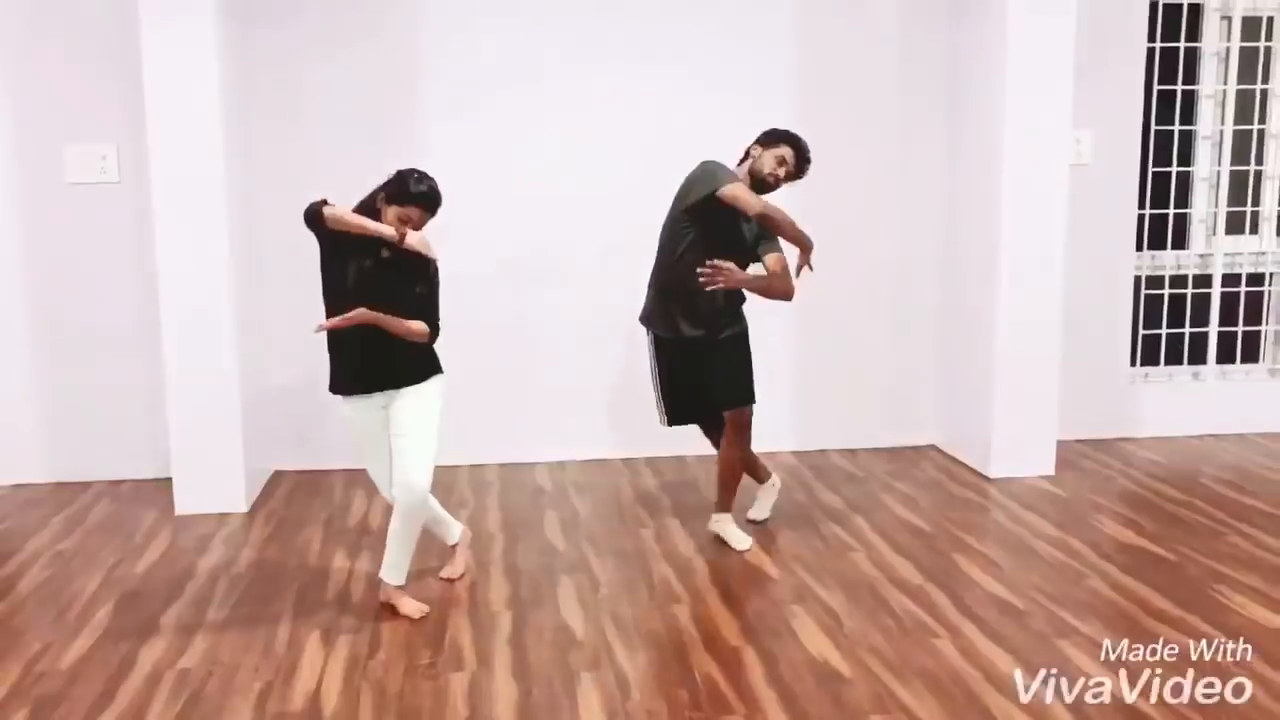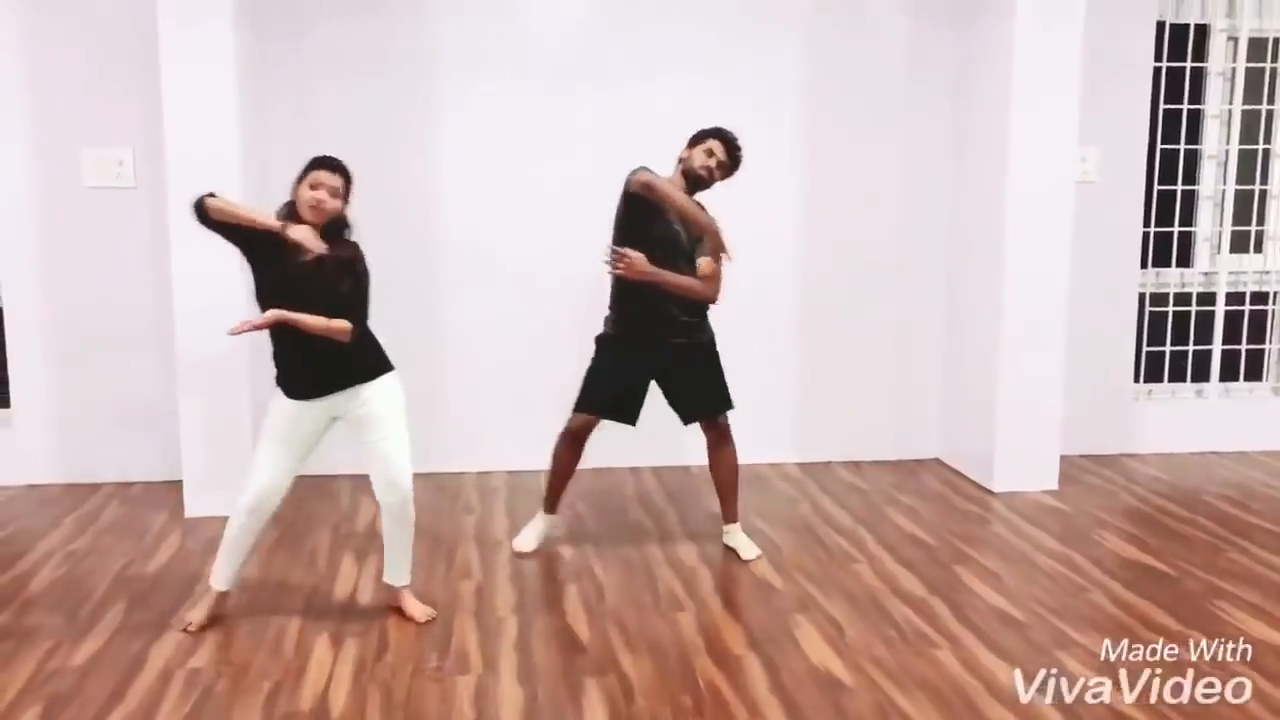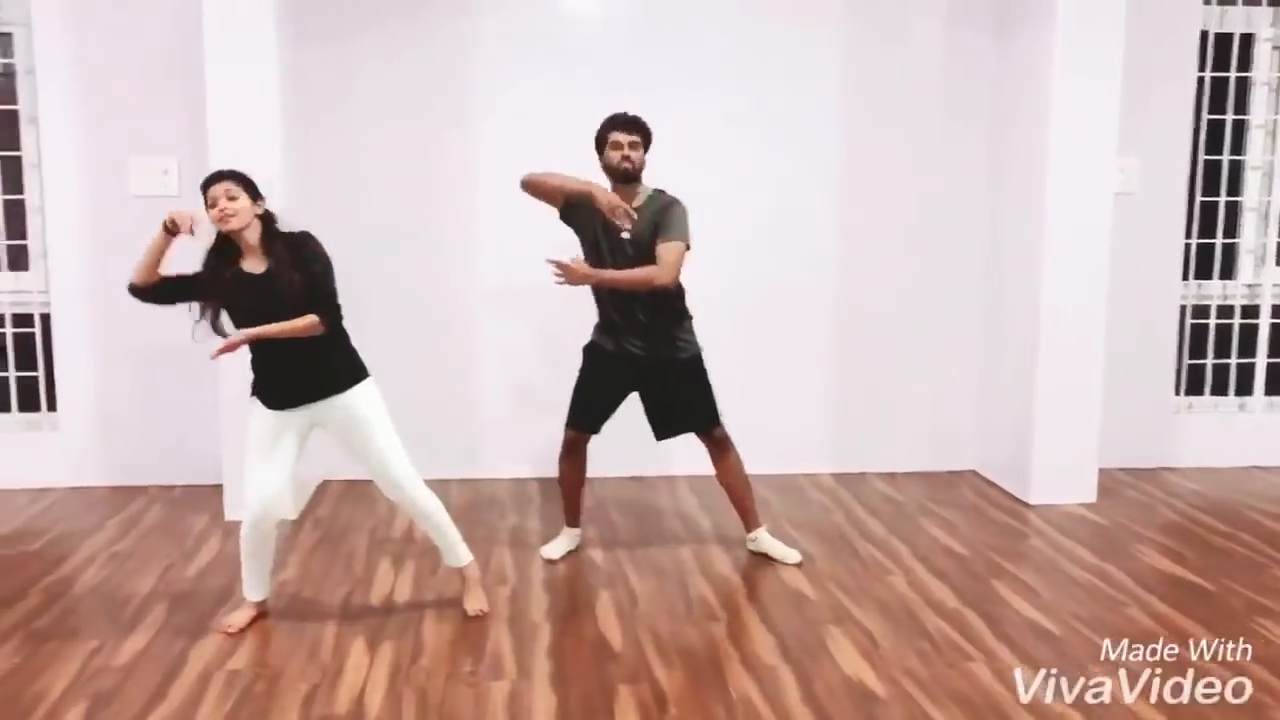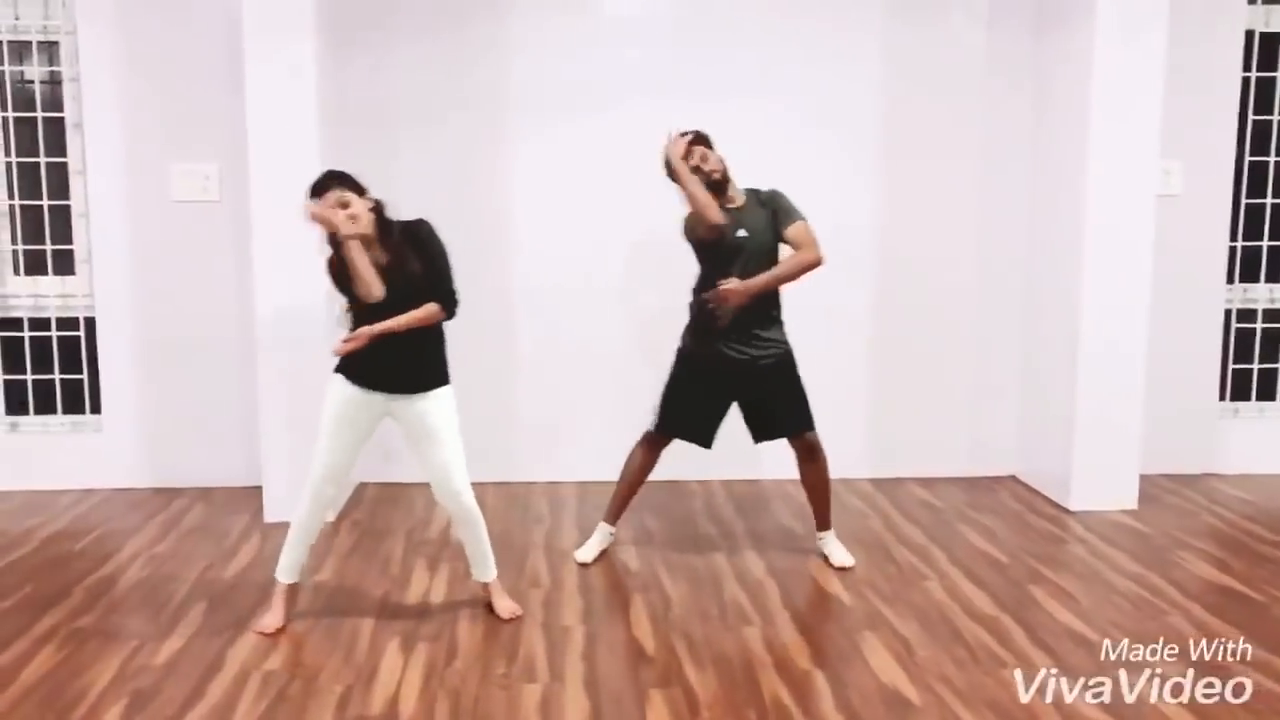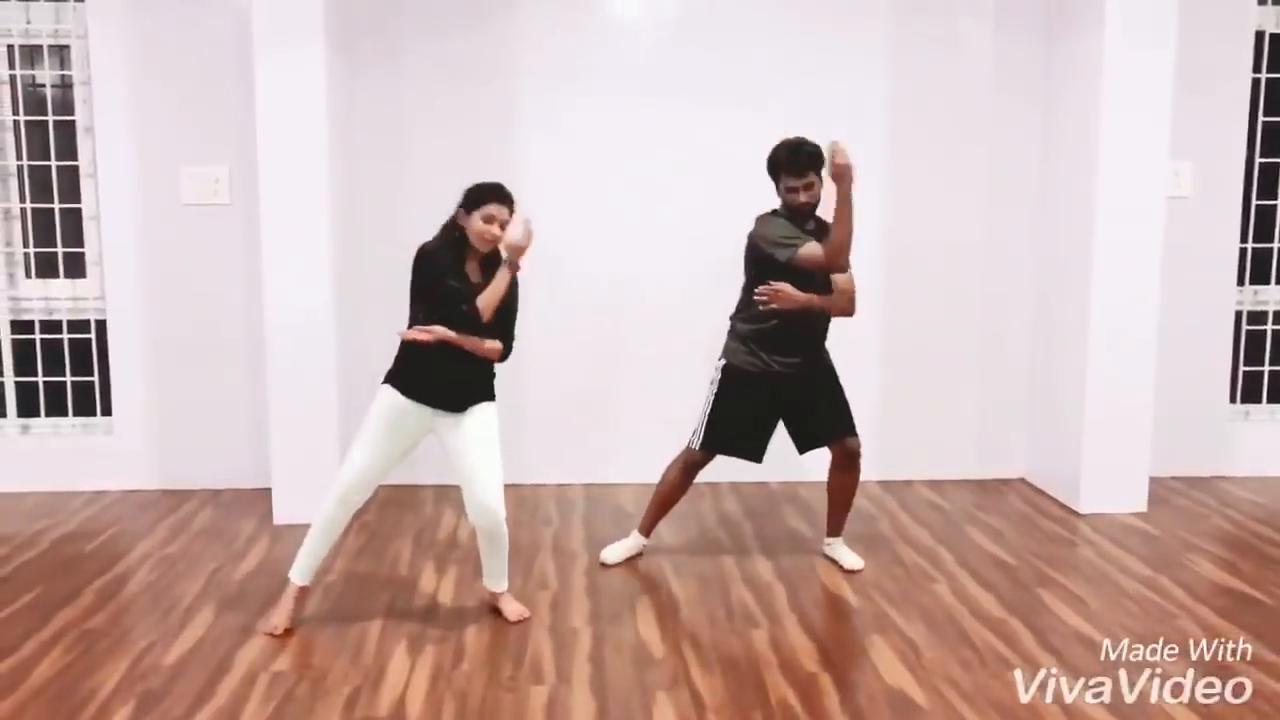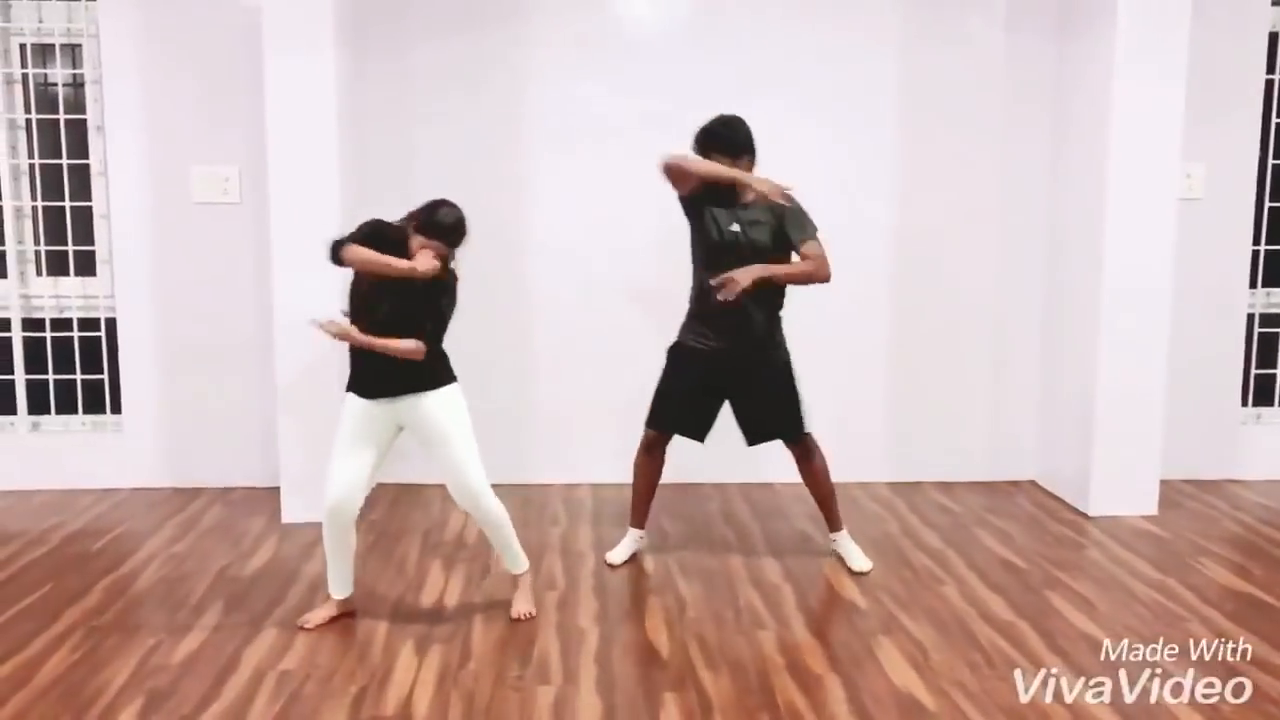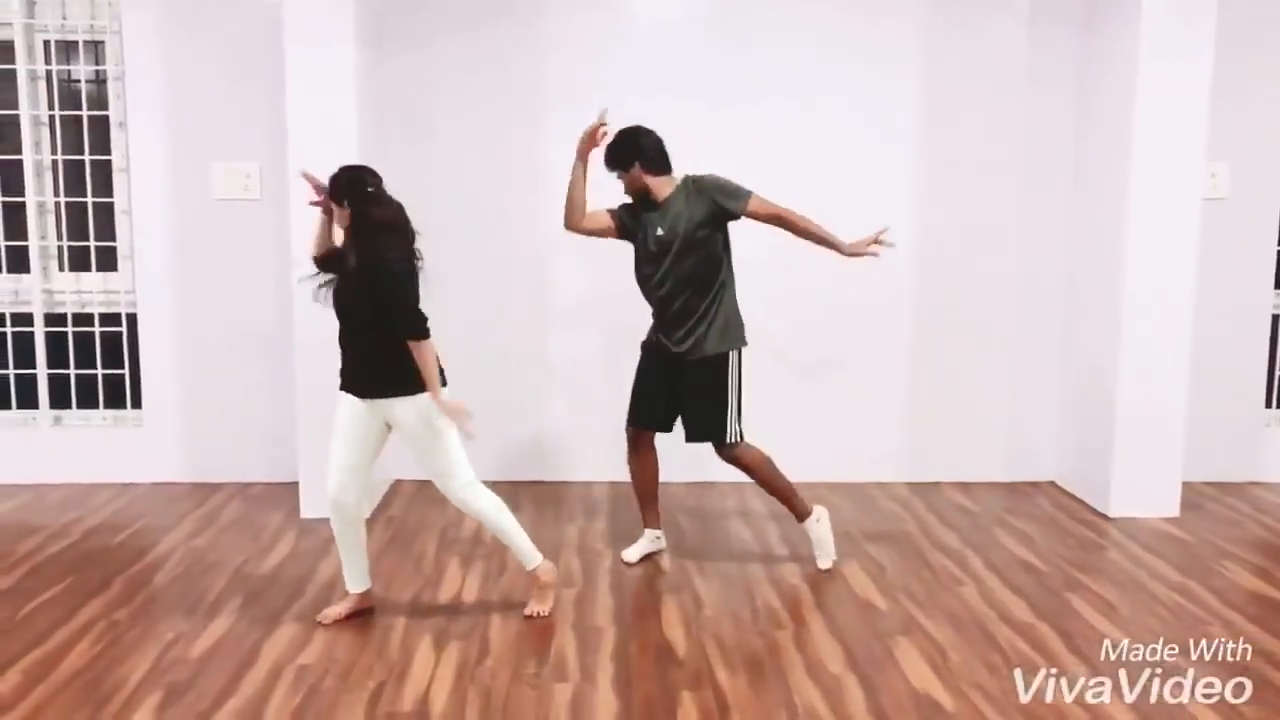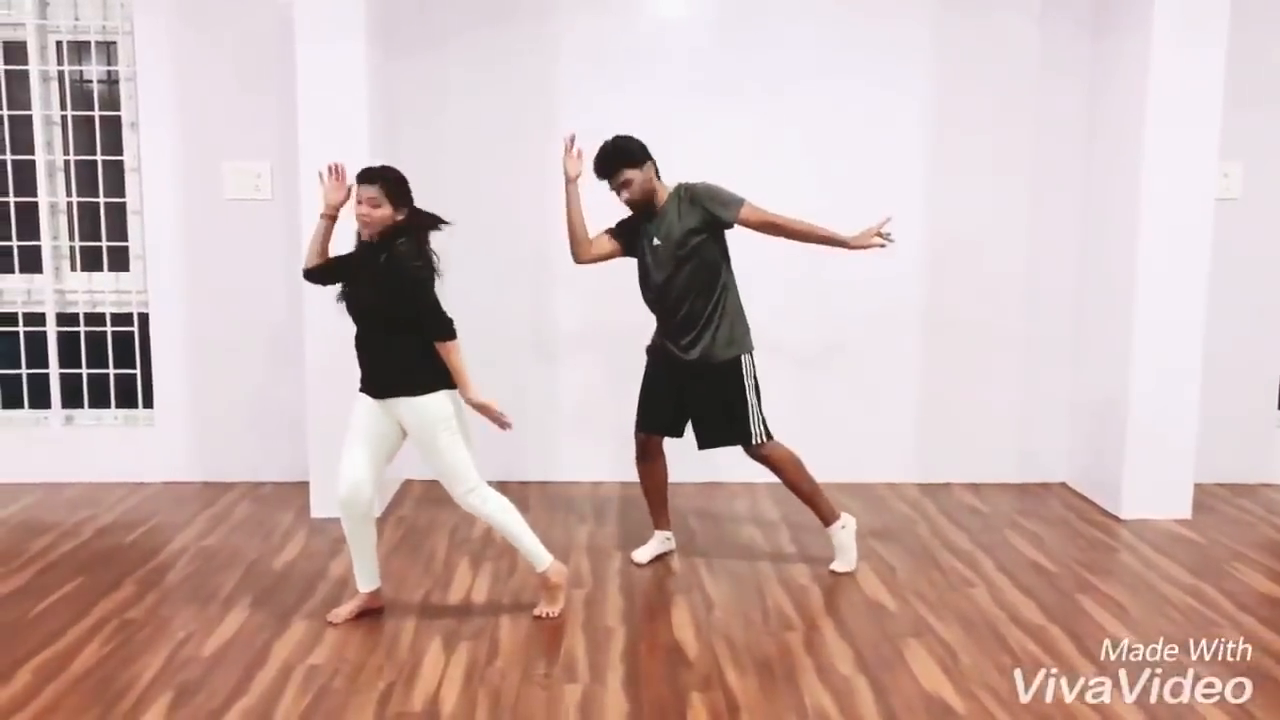
dt=0.4s
person 1, frame 1
left shoulder: (420, 260)
right shoulder: (342, 237)
left elbow: (427, 331)
right elbow: (315, 212)
left wrist: (370, 317)
right wrist: (393, 235)
left hip: (415, 383)
right hip: (359, 387)
left knee: (412, 485)
right knee: (393, 490)
left ankle: (391, 584)
right ankle: (456, 534)
person 1, frame 2
left shoulder: (347, 256)
right shoulder: (264, 242)
left elbow: (351, 329)
right elbow: (206, 208)
left wrist: (283, 315)
right wrist: (283, 228)
left hip: (367, 383)
right hip: (300, 392)
left knee: (397, 487)
right knee: (258, 494)
left ankle: (400, 587)
right ankle: (217, 590)
person 1, frame 3
left shoulder: (300, 248)
right shoulder: (219, 273)
left elbow: (326, 319)
right elbow: (143, 288)
left wrist: (254, 332)
right wrist: (168, 234)
left hip: (341, 389)
right hip: (276, 402)
left knee: (403, 484)
right knee: (261, 508)
left ankle: (468, 570)
right ankle: (254, 599)
person 1, frame 4
left shoulder: (417, 235)
right shoulder: (341, 262)
left elbow: (444, 305)
right elbow: (374, 300)
left wrist: (376, 330)
right wrist: (348, 238)
left hip: (423, 386)
right hip: (358, 384)
left knee: (455, 491)
right knee: (321, 485)
left ankle: (490, 583)
right ankle: (284, 590)
person 1, frame 5
left shoulder: (501, 274)
right shoulder: (433, 258)
left elbow: (501, 347)
right elbow: (472, 317)
left wrist: (450, 335)
right wrist: (510, 263)
left hip: (471, 404)
right hip: (408, 395)
left knee: (488, 508)
right knee: (348, 490)
left ankle: (498, 590)
right ankle: (296, 587)
person 1, frame 6
left shoulder: (444, 280)
right shoulder: (379, 236)
left elbow: (423, 348)
right elbow: (343, 252)
left wrist: (361, 338)
right wrist: (409, 267)
left hip: (431, 393)
right hip: (369, 395)
left knee: (473, 490)
right knee: (338, 500)
left ankle: (520, 576)
right ankle: (340, 597)
person 1, frame 7
left shoulder: (387, 256)
right shoulder: (358, 250)
left elbow: (414, 327)
right elbow: (325, 260)
left wrist: (437, 392)
right wrist: (324, 212)
left hip: (407, 390)
right hip: (358, 391)
left knee: (462, 488)
right knee: (341, 495)
left ankle: (540, 571)
right ankle: (358, 593)
person 1, frame 8
left shoulder: (406, 260)
right shoulder: (369, 257)
left elbow: (439, 327)
right elbow: (314, 271)
left wrist: (466, 391)
right wrist: (329, 213)
left hip: (423, 393)
right hip: (376, 394)
left knee: (469, 491)
right knee: (351, 493)
left ankle: (551, 571)
right ankle: (368, 592)
person 2, frame 1
left shoulder: (759, 225)
right shoulder: (709, 173)
left elbow: (784, 288)
right elbow: (760, 208)
left wrist: (743, 280)
right wrist: (805, 245)
left hip: (724, 327)
right hip: (672, 326)
left knee: (737, 416)
right knee: (710, 424)
left ankle: (722, 515)
right ankle: (765, 480)
person 2, frame 2
left shoulder: (700, 221)
right shoulder: (642, 186)
left elbow: (709, 290)
right elbow: (651, 184)
left wrist: (651, 272)
right wrist: (713, 232)
left hip: (687, 337)
right hip: (626, 333)
left knee: (718, 426)
right knee: (577, 425)
left ankle: (732, 528)
right ankle: (547, 516)
person 2, frame 3
left shoulder: (667, 208)
right shoulder: (586, 205)
left elbow: (664, 275)
right elbow: (530, 182)
left wrist: (592, 276)
right wrist: (594, 190)
left hip: (669, 347)
right hip: (611, 345)
left knee: (715, 436)
right knee: (574, 438)
left ankle: (757, 534)
right ankle: (571, 531)
person 2, frame 4
left shoulder: (771, 202)
right shoulder: (699, 221)
left elbow: (811, 254)
right elbow: (715, 221)
left wrist: (751, 287)
right wrist: (677, 164)
left hip: (766, 348)
right hip: (708, 350)
left knee: (806, 441)
right knee: (656, 437)
left ankle: (825, 535)
right ankle: (606, 529)
person 2, frame 5
left shoulder: (827, 231)
right shoulder: (768, 229)
left elbow: (847, 302)
right elbow: (832, 259)
left wrist: (803, 299)
right wrist: (845, 188)
left hip: (808, 363)
right hip: (749, 363)
left knee: (848, 448)
right knee: (696, 455)
left ankle: (833, 539)
right ankle: (639, 536)
person 2, frame 6
left shoulder: (783, 208)
right shoulder: (701, 198)
left elbow: (821, 269)
right elbow: (672, 164)
left wrist: (759, 271)
right wrist: (742, 179)
left hip: (761, 348)
right hip: (699, 344)
left knee: (800, 441)
right knee: (654, 436)
left ankle: (838, 535)
right ankle: (635, 533)
person 2, frame 7
left shoulder: (707, 191)
right shoulder: (635, 215)
left elbow: (777, 214)
right elbow: (575, 221)
left wrist: (843, 247)
right wrist: (583, 155)
left hip: (714, 345)
right hip: (663, 343)
left knee: (730, 447)
right knee: (638, 433)
left ankle: (810, 517)
right ankle: (652, 532)
person 2, frame 8
left shoulder: (698, 199)
right shoulder: (632, 228)
left elbow: (768, 222)
right elbow: (582, 253)
left wrist: (847, 241)
right wrist: (571, 185)
left hip: (723, 350)
right hip: (669, 351)
left knee: (759, 446)
right knee: (646, 439)
left ankle: (837, 522)
right ankle: (663, 533)
